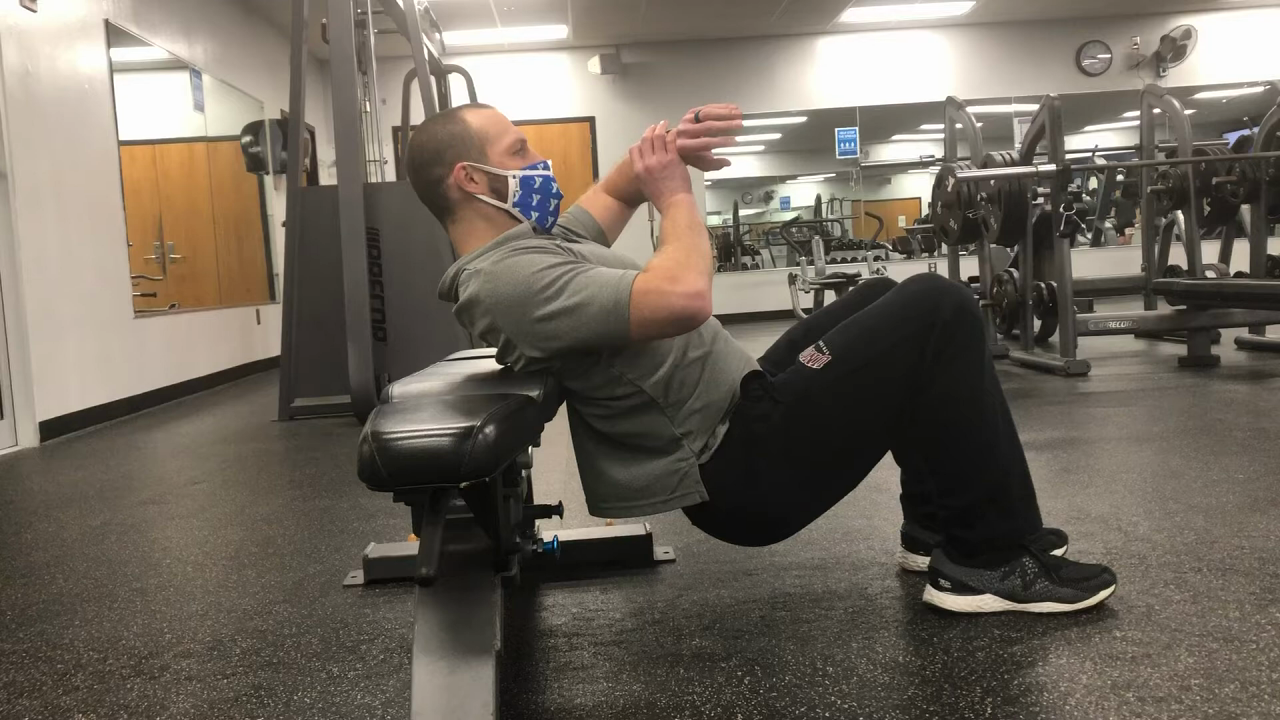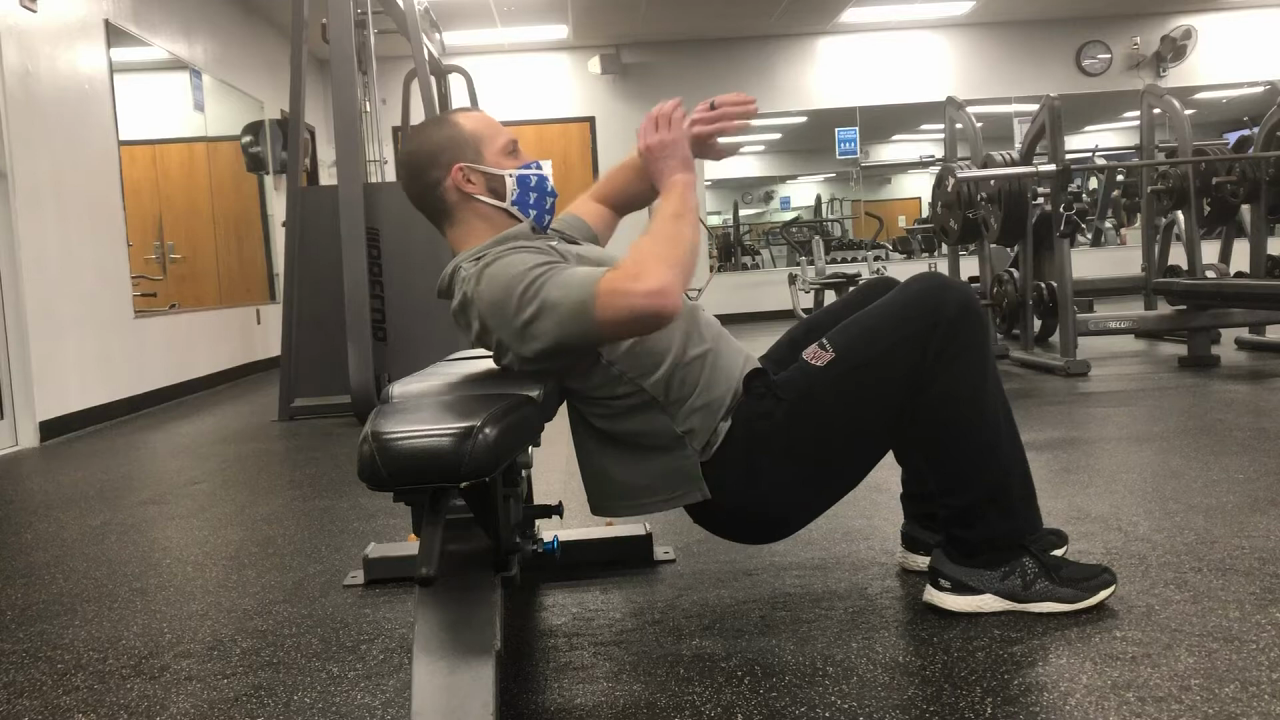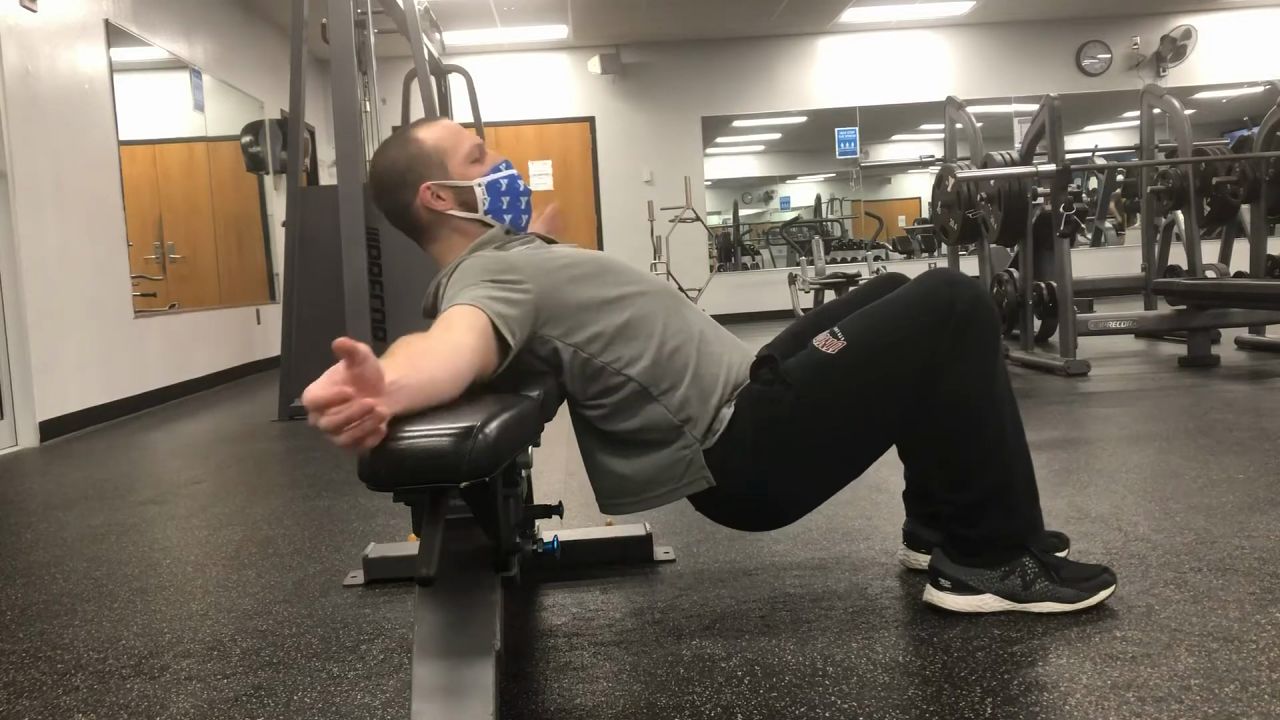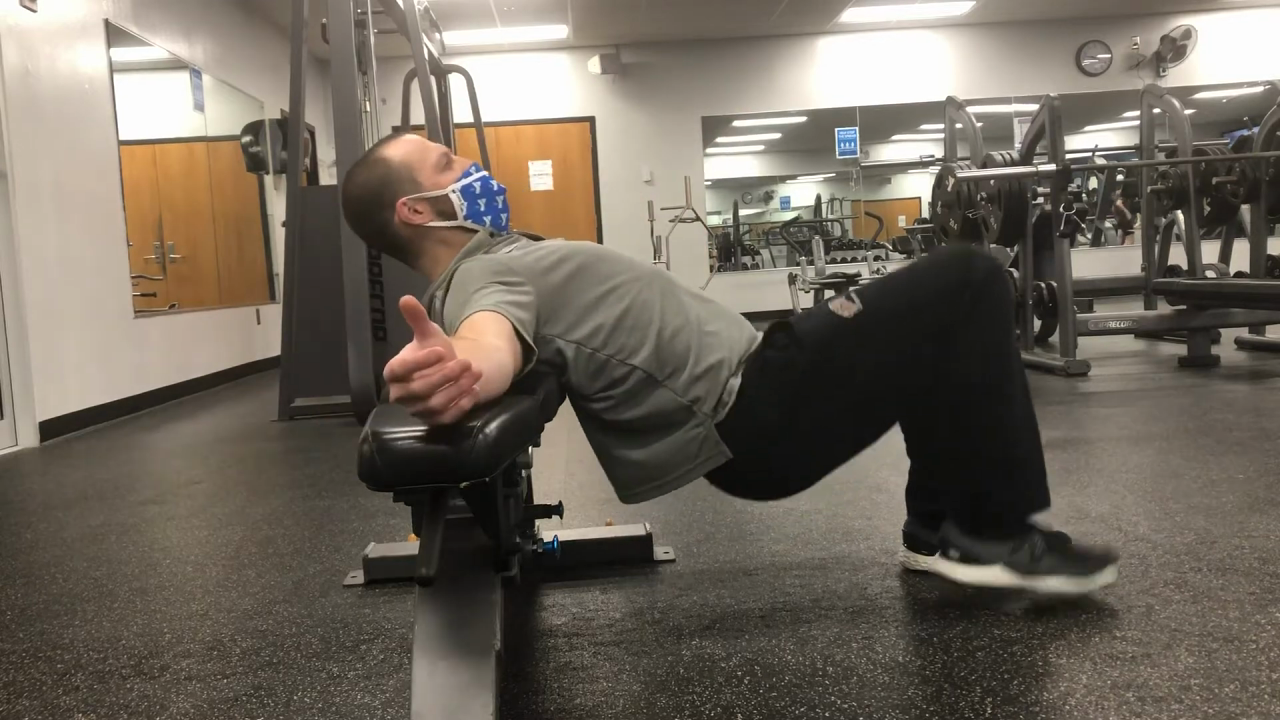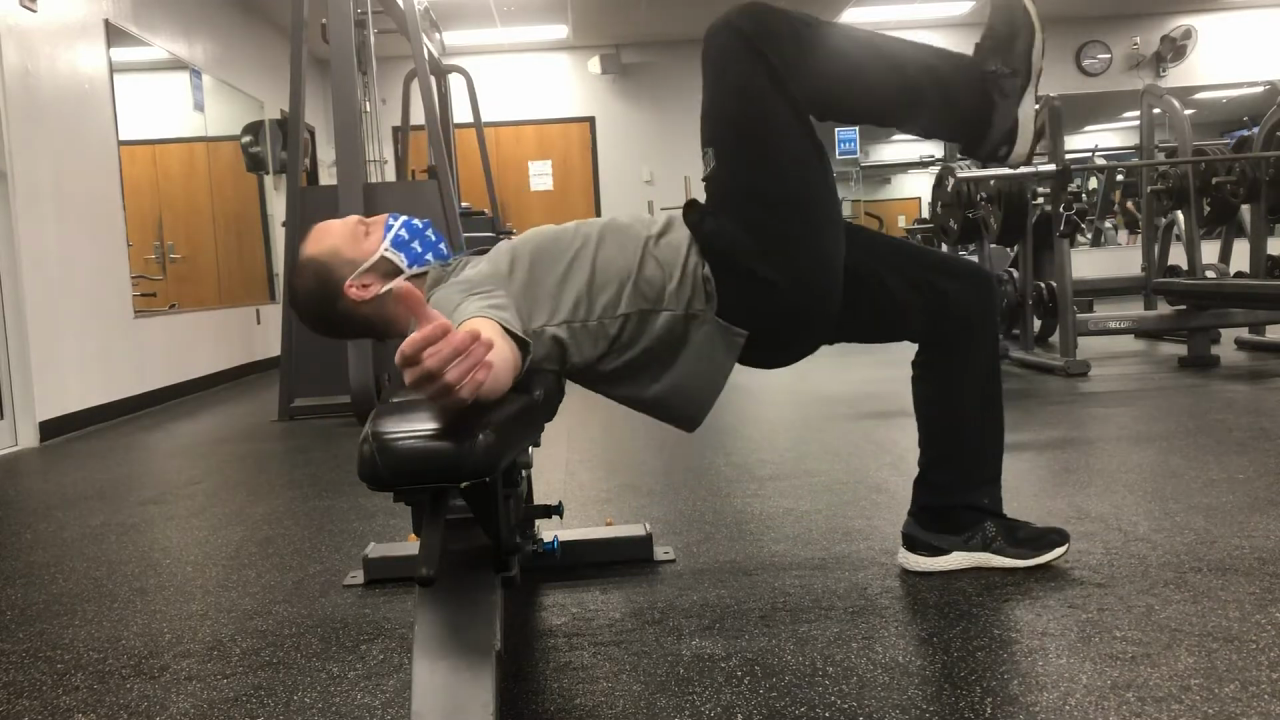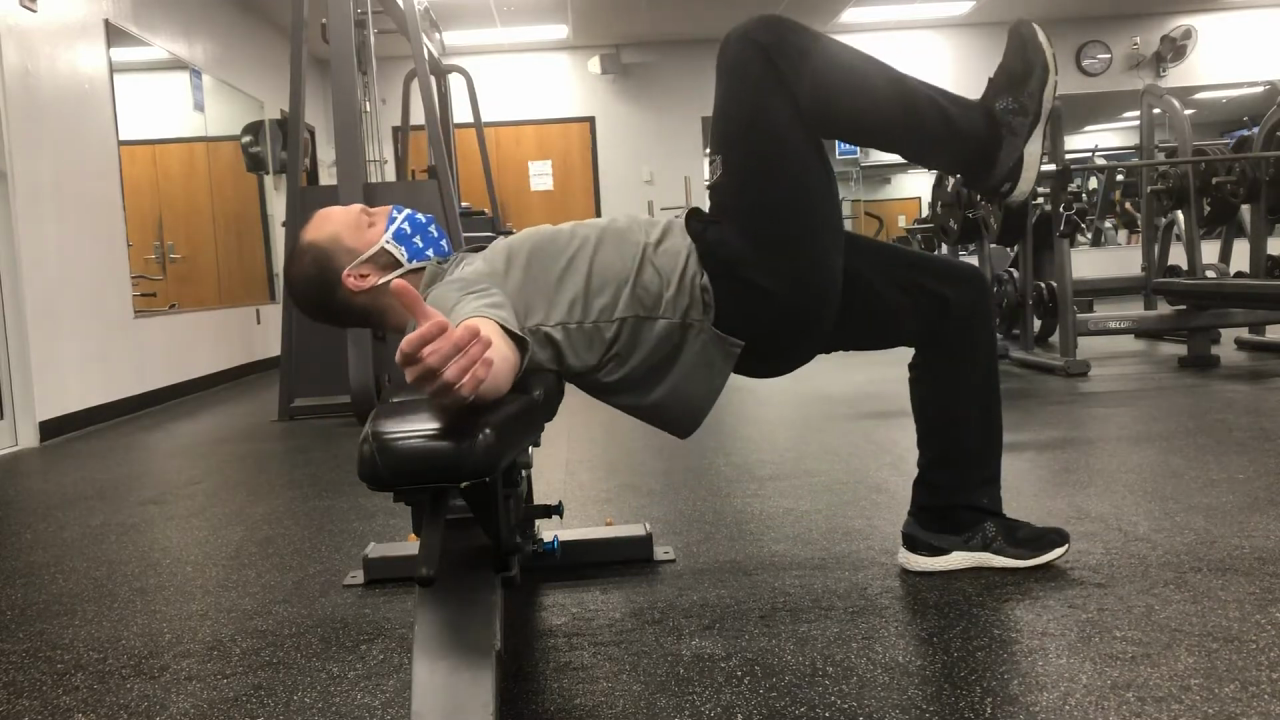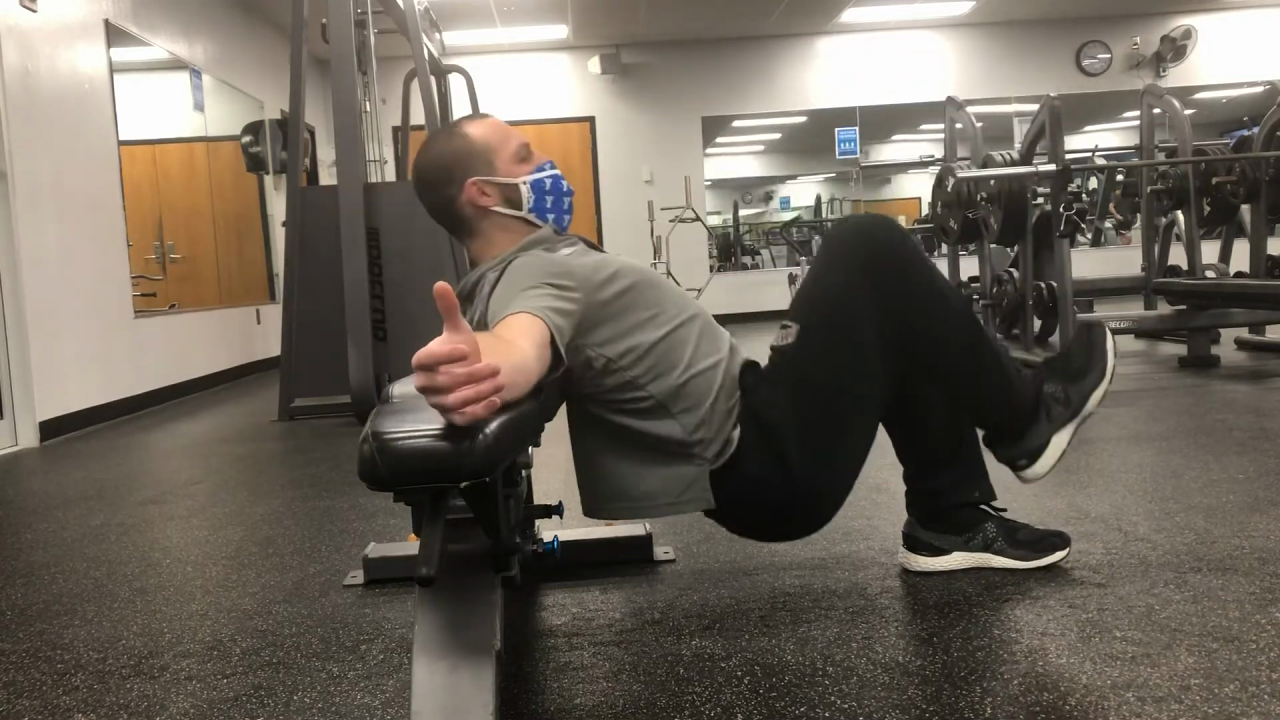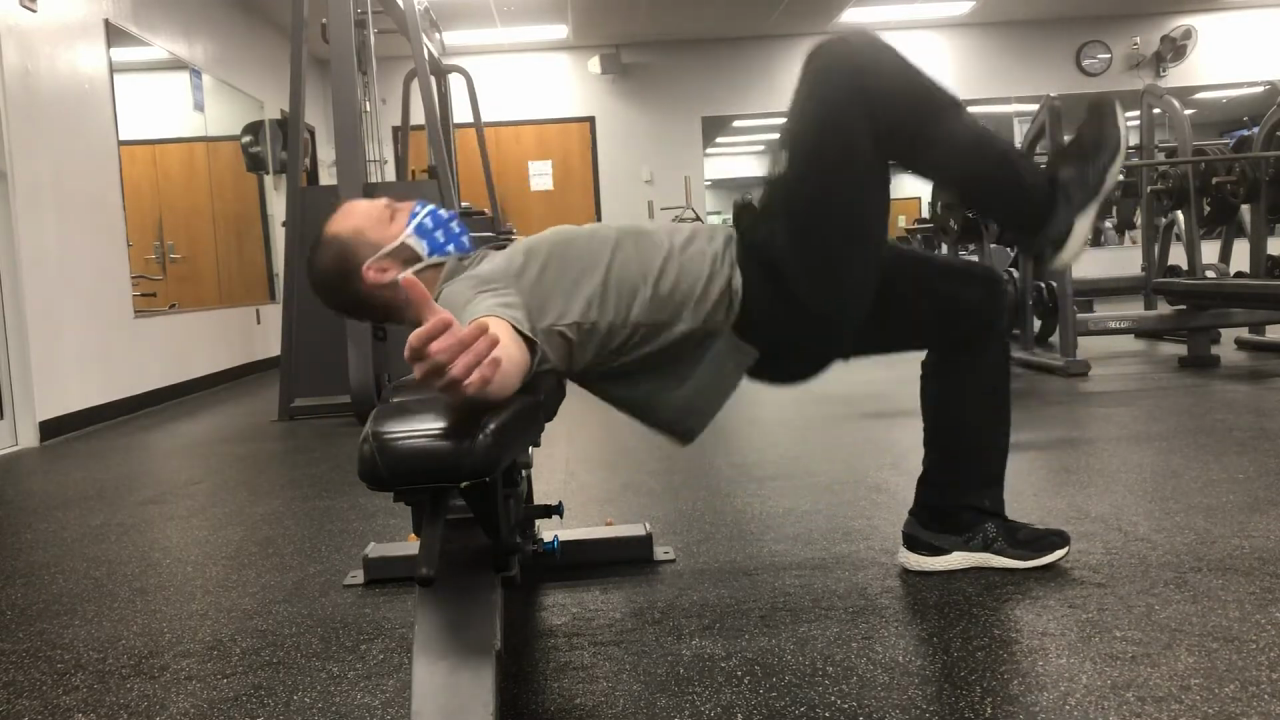
dt=0.7s
person 1, frame 1
left shoulder: (530, 244)
right shoulder: (512, 278)
left elbow: (616, 189)
right elbow: (683, 296)
left wrist: (672, 139)
right wrist: (676, 192)
left hip: (740, 412)
right hip: (744, 464)
left knee: (886, 298)
right knee: (937, 310)
left ankle: (935, 526)
right ankle: (989, 561)
person 1, frame 2
left shoulder: (526, 243)
right shoulder: (505, 278)
left elbow: (607, 198)
right elbow: (653, 294)
left wrist: (673, 143)
right wrist: (678, 176)
left hip: (740, 414)
right hip: (745, 462)
left knee: (889, 299)
right knee: (939, 309)
left ankle: (938, 527)
right ankle: (990, 561)
person 1, frame 3
left shoulder: (501, 253)
right shoulder: (486, 277)
right elbow: (454, 344)
left wrist: (534, 228)
right wrist: (381, 389)
left hip: (740, 399)
right hip: (748, 448)
left knee: (896, 297)
right knee: (950, 306)
left ankle: (939, 525)
right ankle: (989, 561)
person 1, frame 4
left shoulder: (495, 259)
right shoulder: (484, 283)
right elbow: (489, 346)
right wrist: (450, 372)
left hip: (746, 376)
right hip: (756, 414)
left knee: (930, 306)
right knee: (964, 282)
left ankle: (942, 520)
right ankle: (993, 530)
person 1, frame 5
left shoulder: (463, 281)
right shoulder: (458, 306)
right elbow: (490, 348)
right wrist: (461, 366)
left hip: (762, 279)
right hip: (750, 277)
left knee: (960, 292)
left ankle: (952, 523)
right ankle: (983, 108)
person 1, frame 6
left shoulder: (462, 275)
right shoulder: (455, 300)
right elbow: (494, 351)
right wrist: (465, 361)
left hip: (750, 285)
right hip: (749, 288)
left knee: (955, 296)
right knee: (761, 48)
left ankle: (953, 521)
right ankle: (988, 146)
person 1, frame 7
left shoulder: (538, 262)
right shoulder: (532, 279)
right elbow: (518, 345)
right wrist: (477, 368)
left hip: (749, 446)
right hip: (769, 465)
left knee: (899, 328)
right knee: (868, 248)
left ankle: (952, 521)
right ankle: (1025, 418)
person 1, frame 8
left shoulder: (481, 273)
right shoulder: (474, 298)
right elbow: (503, 349)
right wrist: (471, 358)
left hip: (768, 292)
right hip: (776, 295)
left knee: (969, 298)
right knee: (846, 66)
left ankle: (955, 521)
right ankle: (1044, 208)
